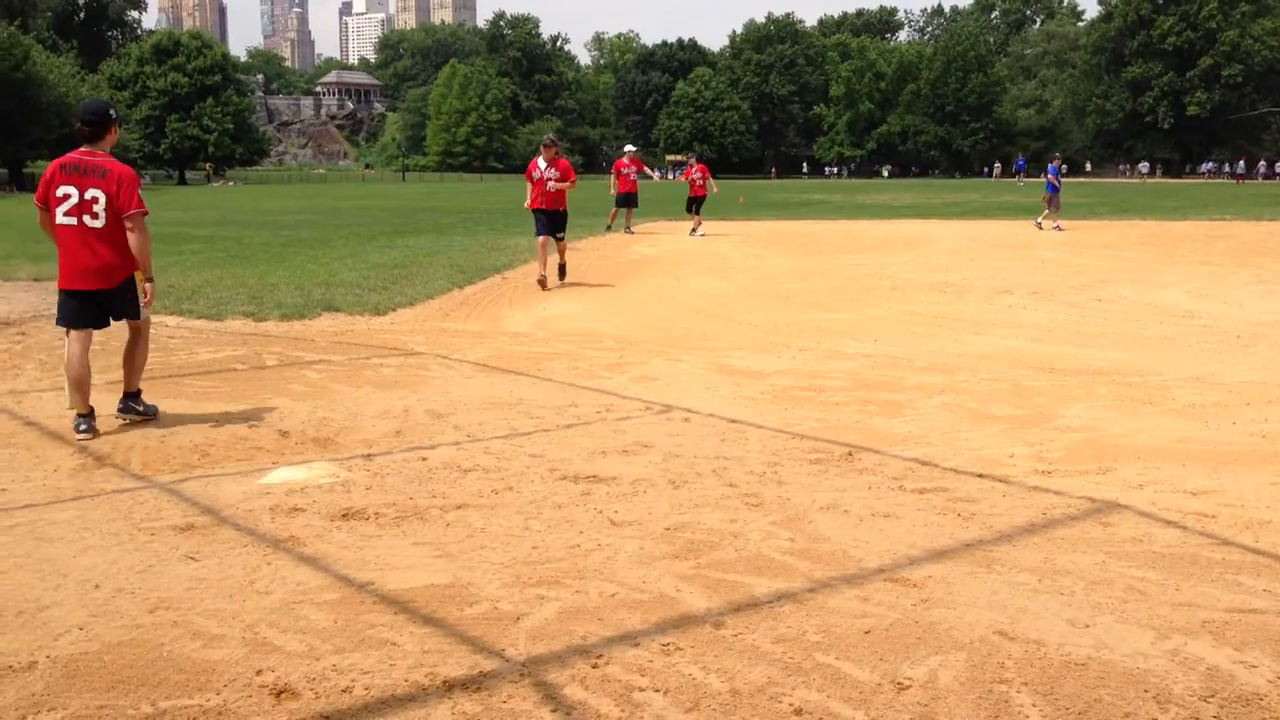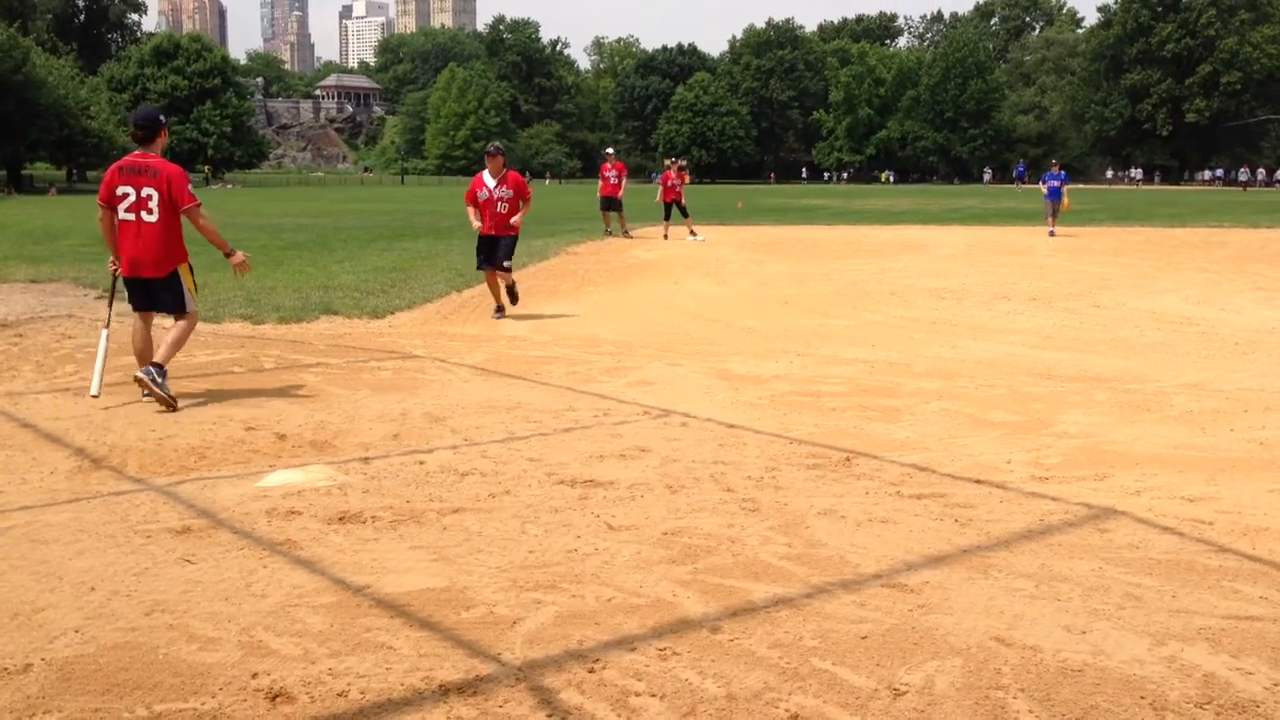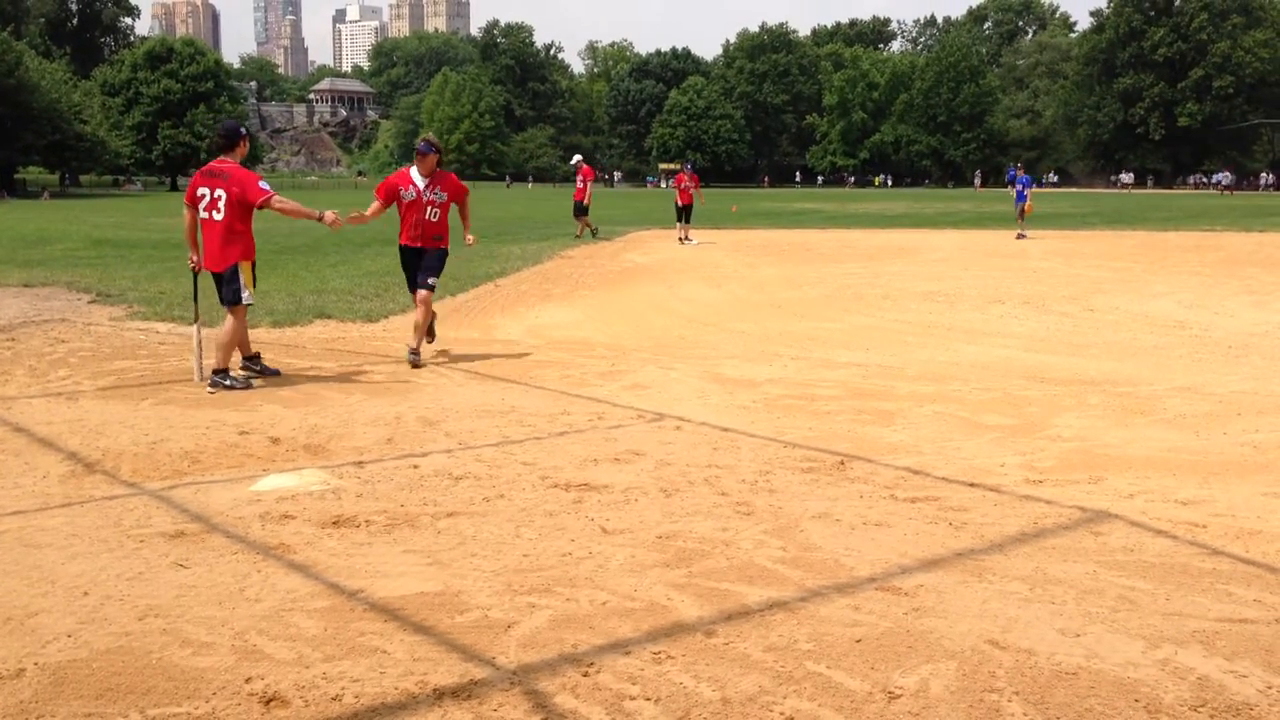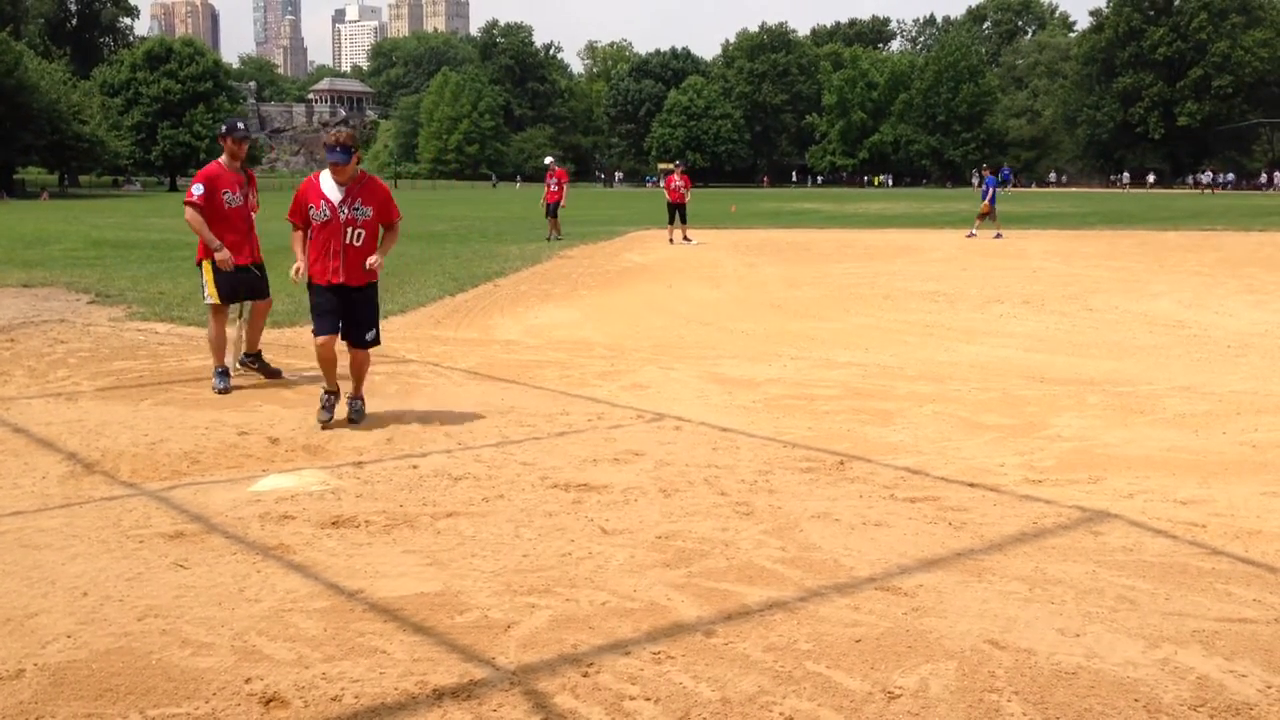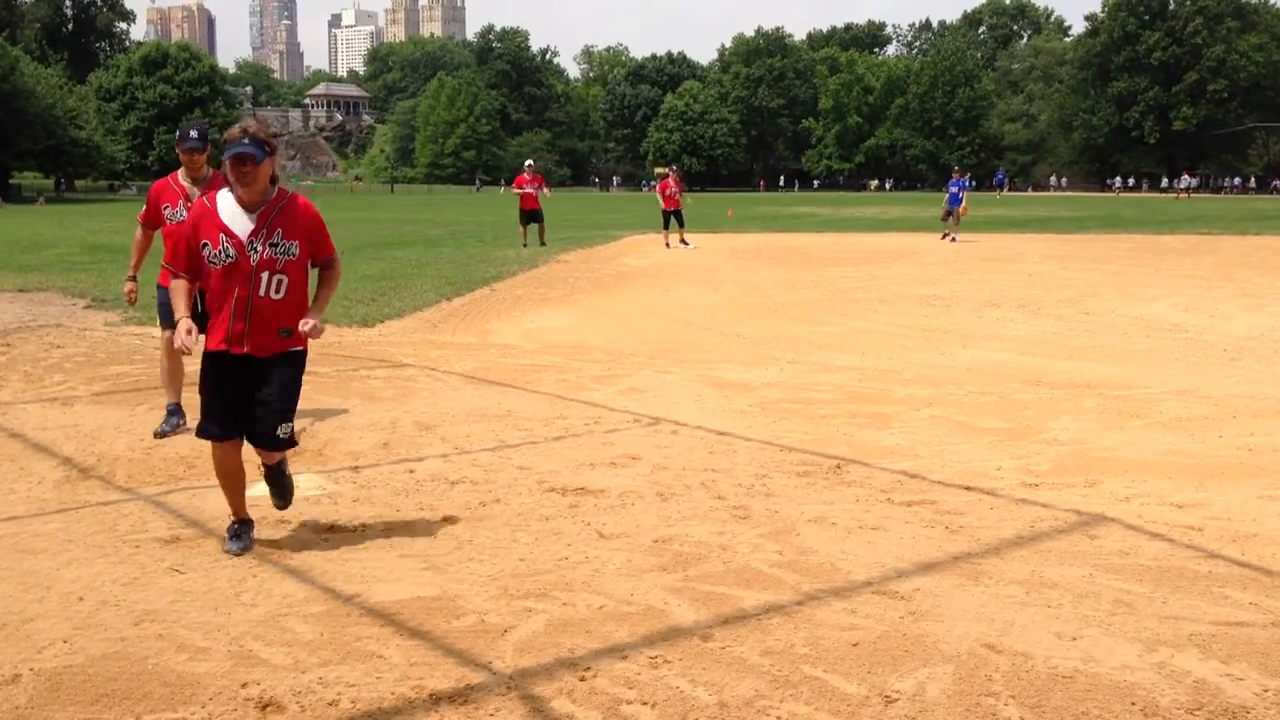
dt=1s
person 1, frame 1
left shoulder: (56, 169)
right shoulder: (122, 173)
left elbow: (45, 219)
right elbow: (134, 228)
right wrist: (148, 276)
left hip: (72, 272)
right hip: (117, 270)
left knee: (78, 341)
right knee: (139, 327)
left ankle: (83, 417)
right ankle: (130, 399)
person 1, frame 2
left shoulder: (116, 170)
right shoulder: (171, 172)
left elbow: (104, 216)
right elbow: (197, 218)
left wrist: (114, 253)
right wrist: (229, 251)
left hip: (131, 261)
right hip: (167, 260)
left knee: (142, 317)
right knee: (185, 318)
left ankle: (152, 378)
right ankle: (155, 370)
person 1, frame 3
left shoulder: (201, 175)
right shoulder: (243, 177)
left elbow: (189, 213)
right elbow: (278, 203)
left wrist: (194, 251)
right wrist: (319, 215)
left hip: (213, 255)
right hip: (236, 256)
left knee: (234, 309)
right knee: (236, 312)
left ankle: (250, 360)
right ankle: (219, 374)
person 1, frame 4
left shoulder: (248, 176)
right shoulder: (209, 174)
right elbow: (191, 214)
left wrist: (255, 250)
right wrist: (216, 247)
left hip: (248, 256)
right hip: (218, 258)
left knee: (263, 304)
right knee: (219, 312)
left ankle: (251, 356)
right ankle: (220, 371)
person 1, frame 5
left shoulder: (224, 187)
right shoulder: (160, 189)
right elbow: (144, 232)
right wrist: (131, 275)
right hip: (172, 281)
right knee: (170, 341)
right ankle: (174, 411)
person 2, frame 1
left shoulder: (563, 163)
right shoulder: (534, 163)
left elbow: (573, 184)
right elbow: (529, 181)
left wrist: (558, 185)
right wrist: (528, 198)
left hip: (558, 209)
right hip: (539, 208)
left knee: (560, 241)
right knee: (542, 240)
left ankle: (562, 263)
right ankle: (543, 275)
person 2, frame 2
left shoulder: (515, 178)
right shoulder: (477, 180)
left elbow: (527, 200)
right elbow: (470, 205)
left wrist: (520, 216)
right wrist: (474, 221)
left hip: (508, 233)
right hip: (486, 234)
left knee: (502, 272)
right knee: (488, 272)
left ankle: (510, 284)
right ankle: (499, 305)
person 2, frame 3
left shoulder: (449, 180)
right shoulder: (399, 178)
left elbow: (463, 201)
right elbow: (381, 201)
left wrist: (467, 230)
right wrist: (366, 216)
left hip: (435, 247)
right hip: (408, 246)
left knee: (423, 296)
right knee: (418, 296)
left ankle: (415, 348)
right ankle: (429, 317)
person 2, frame 4
left shoulder: (375, 188)
right shoulder: (310, 187)
left elbow: (392, 226)
right elbow: (299, 227)
left wrist: (381, 254)
right wrist: (300, 259)
left hip: (362, 282)
right hip: (322, 281)
left knee: (360, 348)
right knee: (324, 342)
left ankle: (356, 397)
right ankle: (331, 391)
person 2, frame 5
left shoulder: (300, 213)
right shoulder: (202, 214)
left elbow: (329, 265)
right elbow: (180, 274)
left wrist: (316, 313)
right wrist: (183, 319)
left hip: (281, 351)
right hip: (222, 350)
left knee: (269, 445)
right knee: (223, 443)
left ankle: (274, 460)
right ankle: (240, 520)
